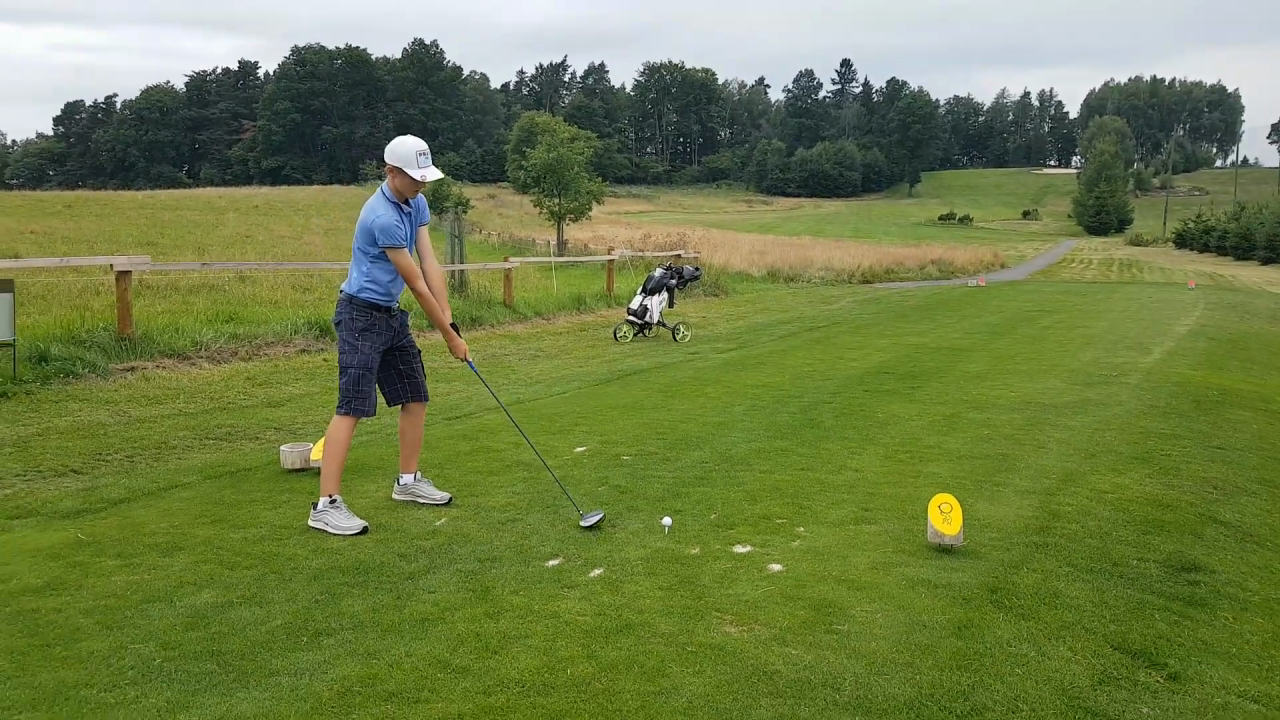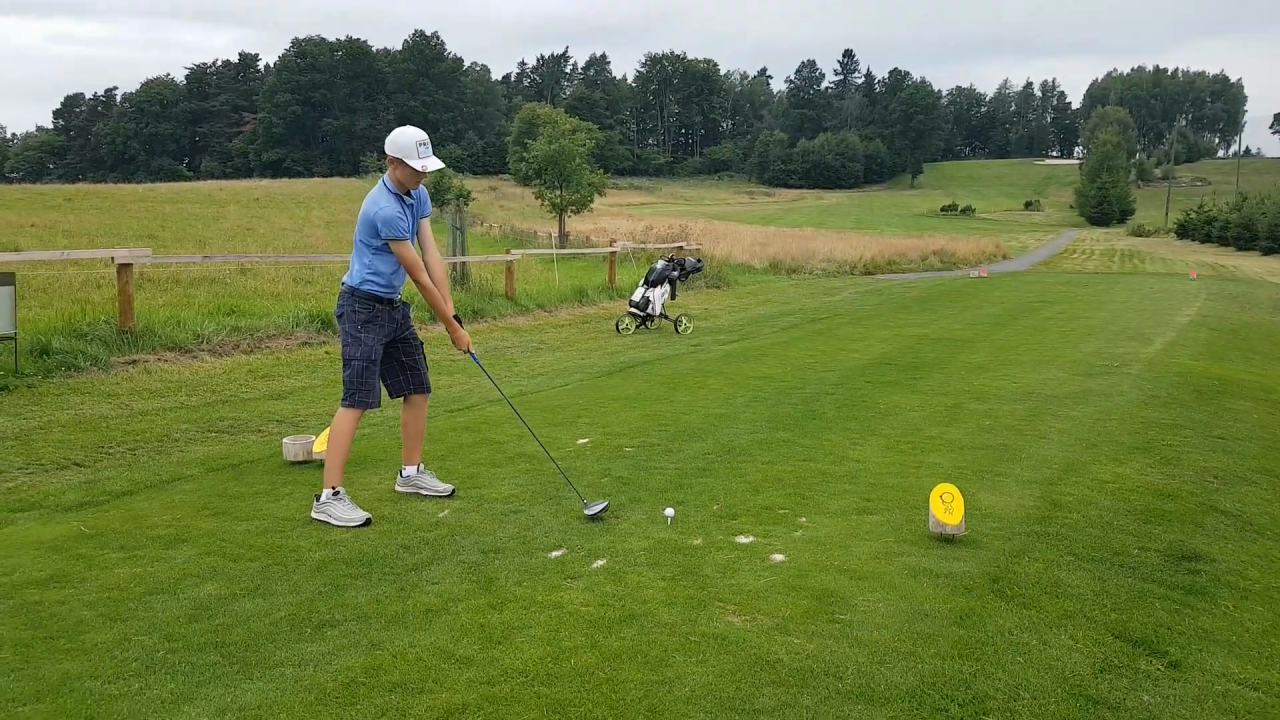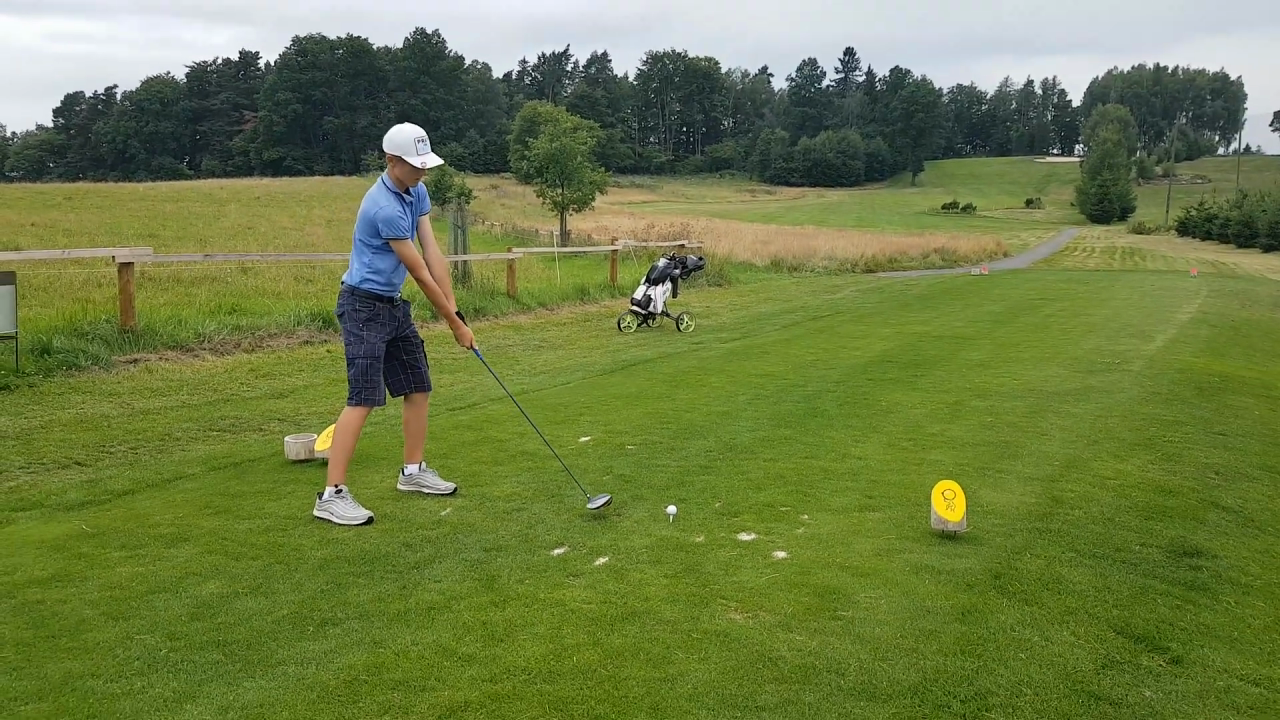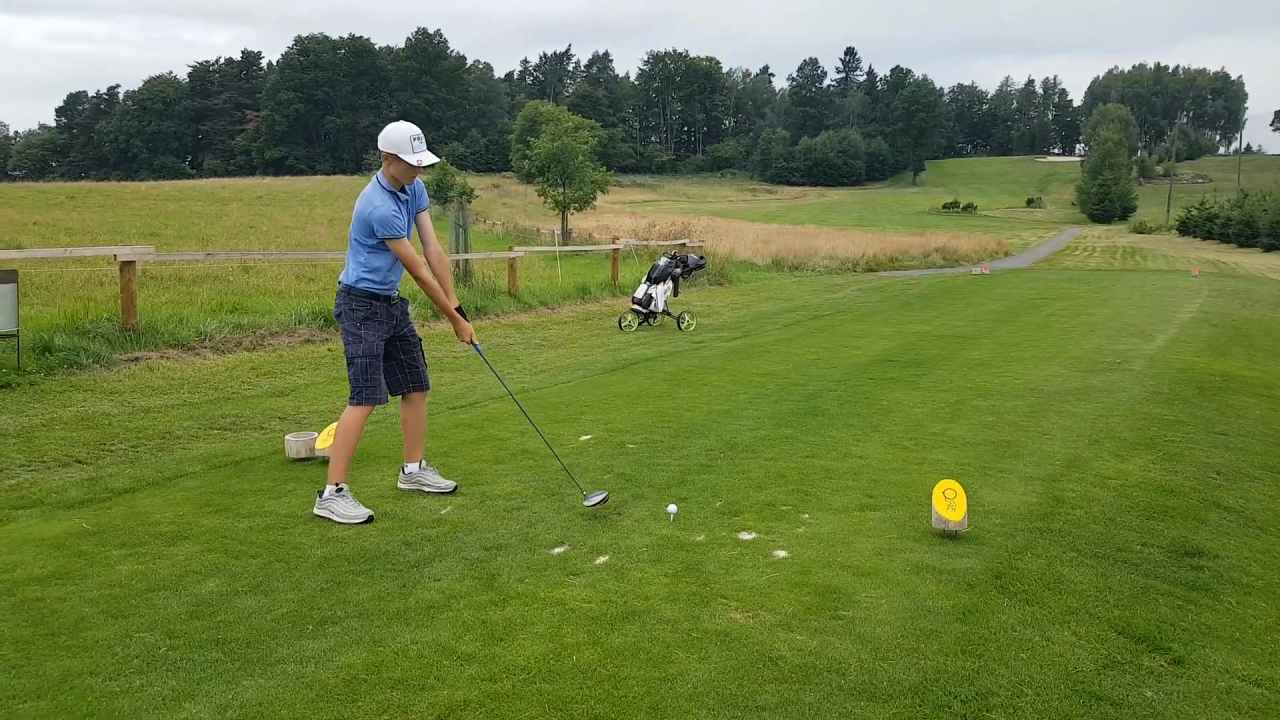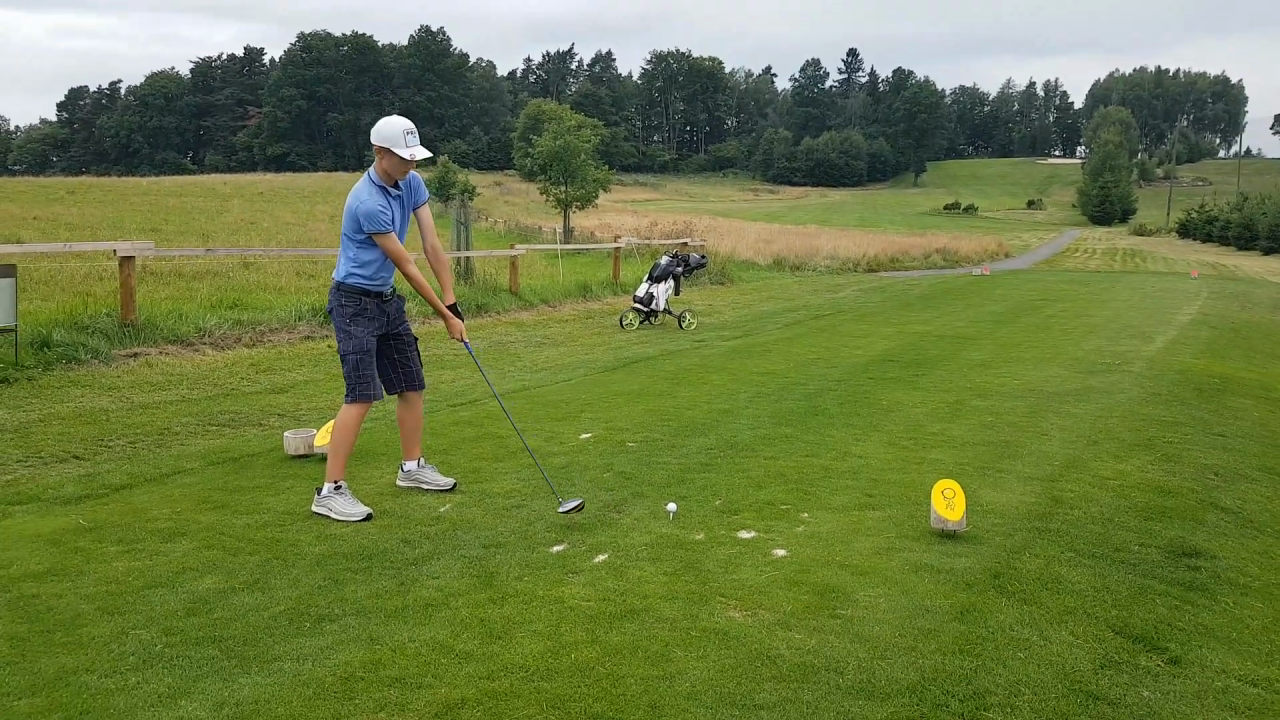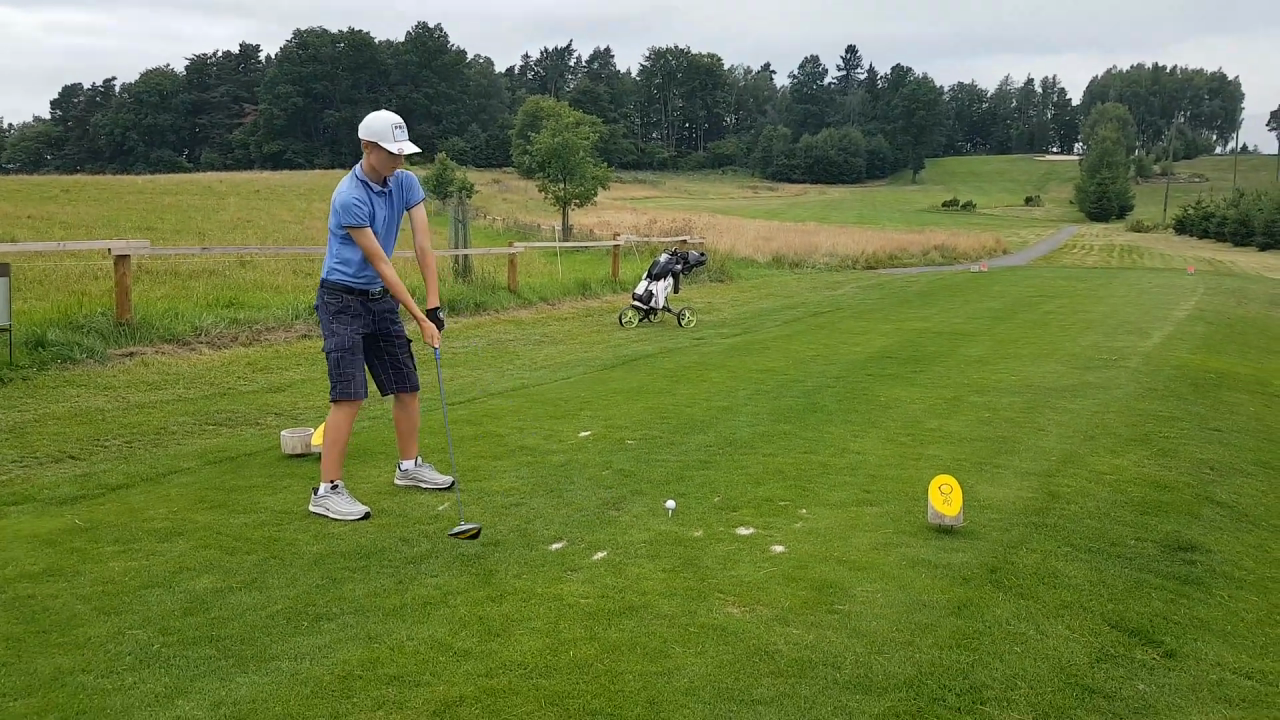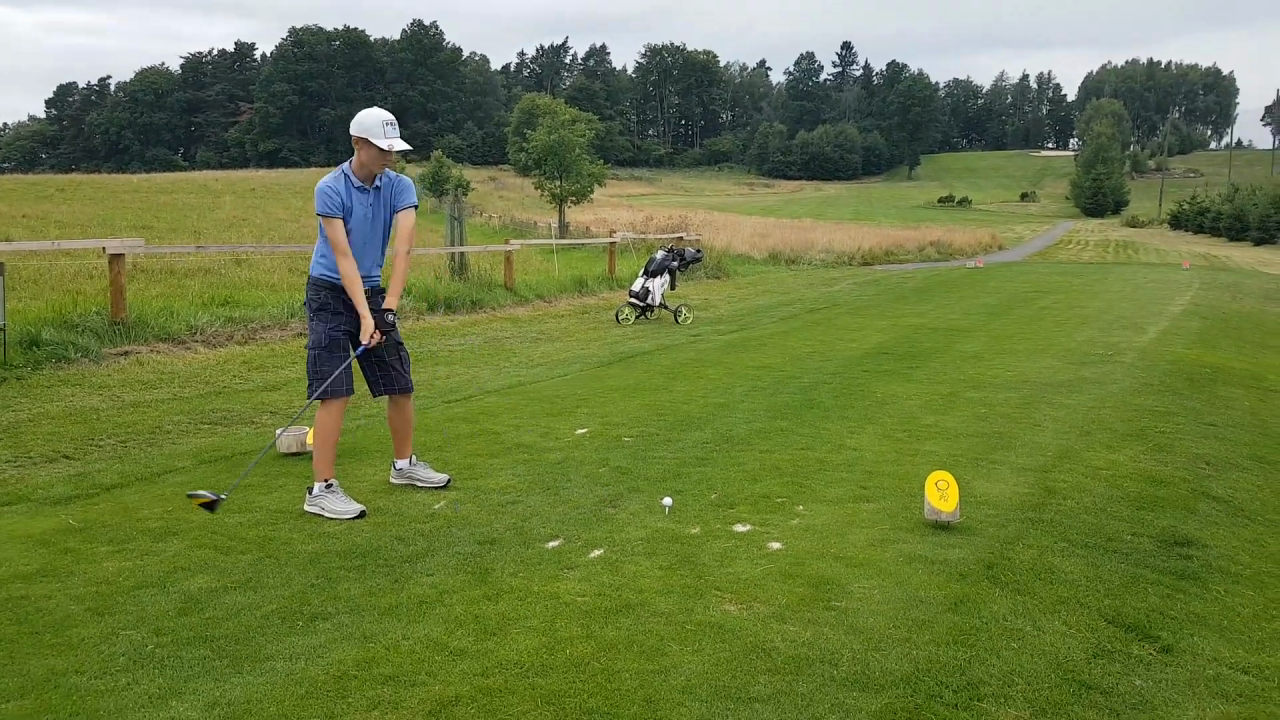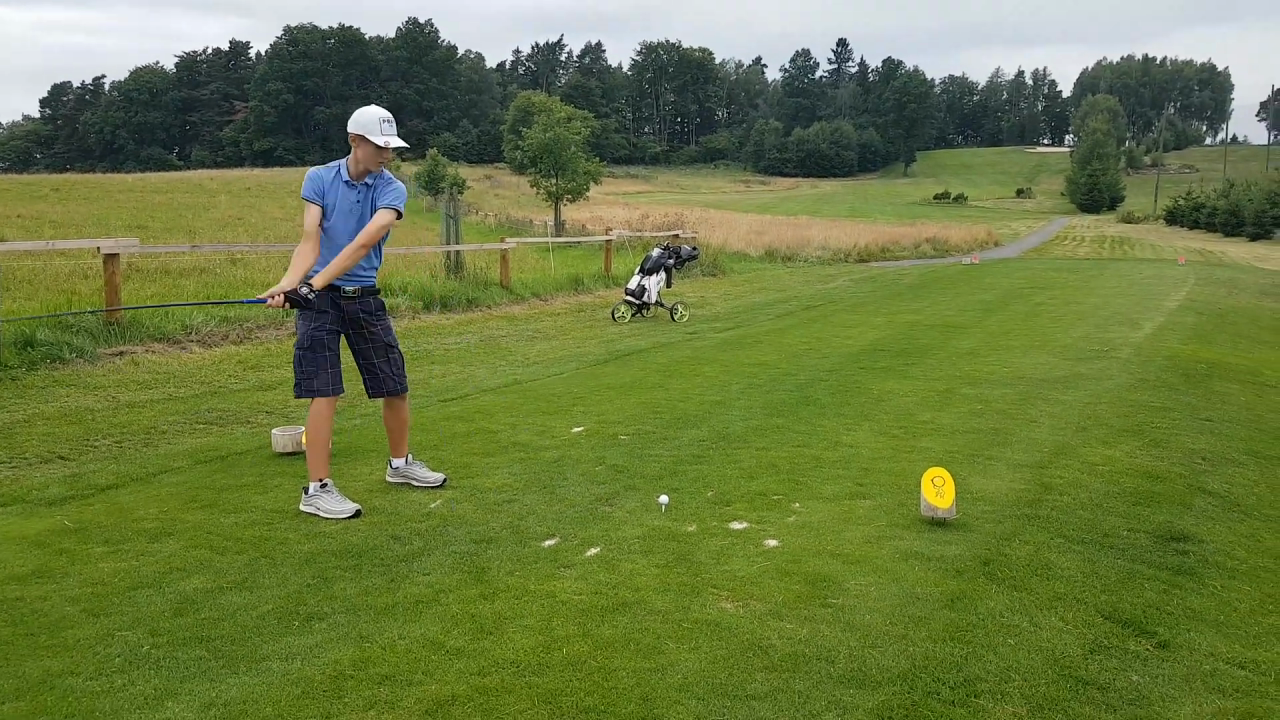
dt=0.1s
person 1, frame 1
left shoulder: (417, 205)
right shoulder: (383, 217)
left elbow: (430, 265)
right elbow: (416, 283)
left wrist: (450, 321)
right wrist: (449, 336)
left hip: (391, 315)
right hip: (361, 315)
left knee: (414, 398)
right knee: (352, 407)
left ankle: (408, 481)
right ankle: (326, 504)
person 1, frame 2
left shoulder: (418, 196)
right shoulder: (385, 209)
left elbow: (432, 256)
right elbow: (419, 275)
left wrist: (453, 312)
right wrist: (452, 328)
left hip: (393, 307)
right hip: (363, 308)
left knee: (417, 390)
right knee: (357, 400)
left ankle: (411, 473)
right ankle: (329, 496)
person 1, frame 3
left shoulder: (417, 193)
right shoulder: (383, 209)
left elbow: (433, 253)
right elbow: (420, 271)
left wrist: (455, 308)
right wrist: (455, 323)
left hip: (393, 305)
right hip: (363, 306)
left knee: (418, 388)
right knee: (363, 398)
left ankle: (413, 471)
right ankle: (331, 494)
person 1, frame 4
left shoulder: (415, 190)
right shoulder: (379, 208)
left elbow: (433, 250)
right elbow: (418, 270)
left wrist: (457, 303)
right wrist: (455, 319)
left hip: (391, 303)
right hip: (361, 305)
left knee: (415, 387)
right knee: (365, 397)
left ankle: (413, 469)
right ankle: (332, 492)
person 1, frame 5
left shoulder: (413, 185)
right shoulder: (366, 202)
left elbow: (432, 245)
right elbow: (405, 266)
left wrist: (451, 300)
right wrist: (444, 315)
left hip: (389, 300)
right hip: (354, 302)
left knee: (412, 386)
right knee: (361, 395)
left ankle: (412, 467)
right ankle: (330, 491)
person 1, frame 6
left shoulder: (406, 183)
right shoulder: (349, 197)
left elbow: (423, 245)
right elbow: (380, 264)
left wrist: (434, 305)
right wrist: (419, 318)
left hip: (381, 299)
right hip: (342, 299)
left knee: (406, 387)
right knee: (349, 394)
left ankle: (409, 466)
right ankle: (327, 489)
person 1, frame 7
left shoulder: (401, 187)
right shoulder: (329, 188)
left elbow: (402, 251)
right elbow: (343, 257)
left wrist: (388, 306)
right wrist: (363, 314)
left hip: (375, 296)
right hip: (333, 301)
left knee: (399, 387)
right knee: (334, 393)
left ankle: (405, 465)
right ankle: (321, 490)
person 1, frame 8
left shoulder: (393, 190)
right shoulder: (319, 178)
left elbow: (362, 244)
right elbow: (309, 241)
left wrist: (313, 284)
right wrist: (288, 283)
left hip: (366, 297)
right hip: (319, 299)
left knee: (395, 388)
right knee: (325, 392)
left ankle: (401, 463)
right ankle: (317, 488)
